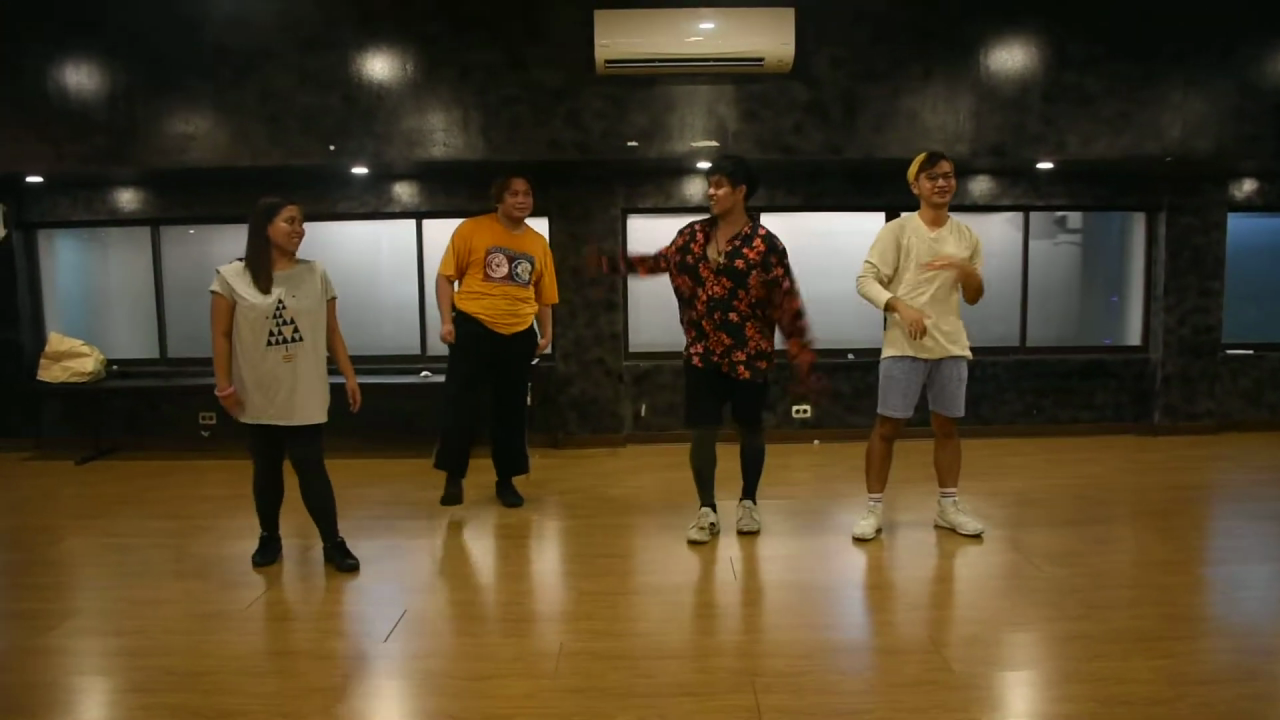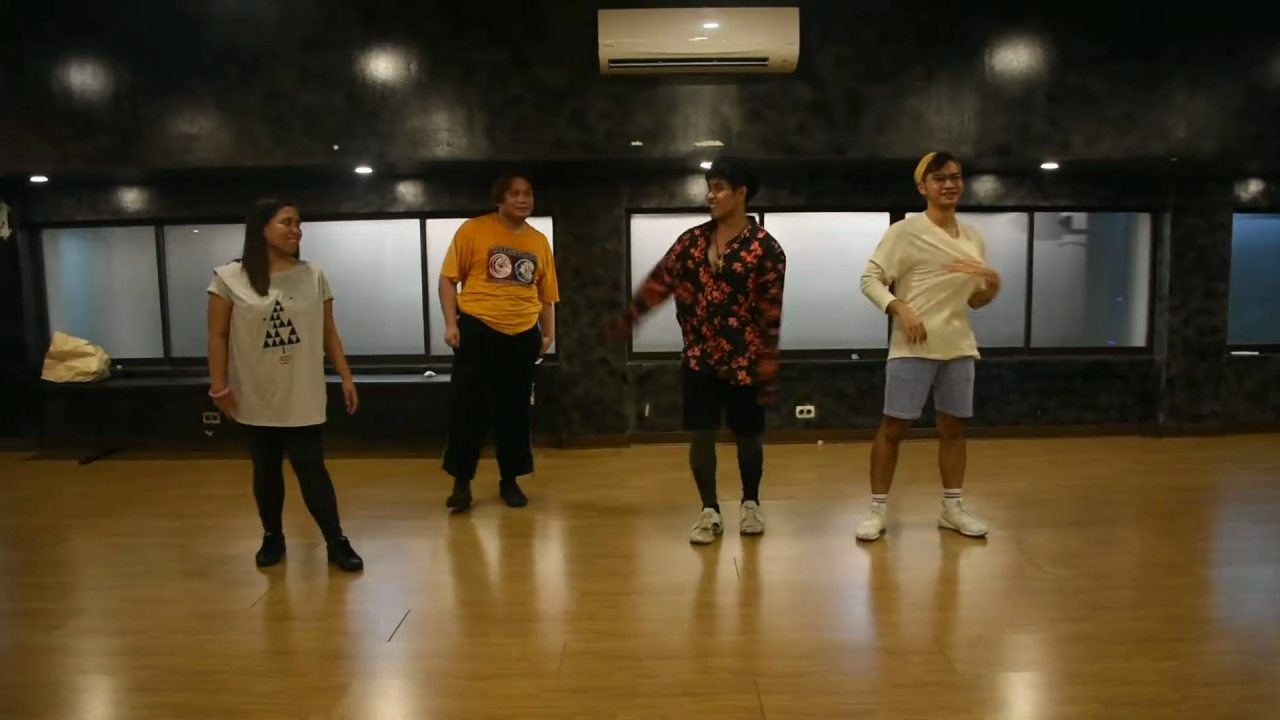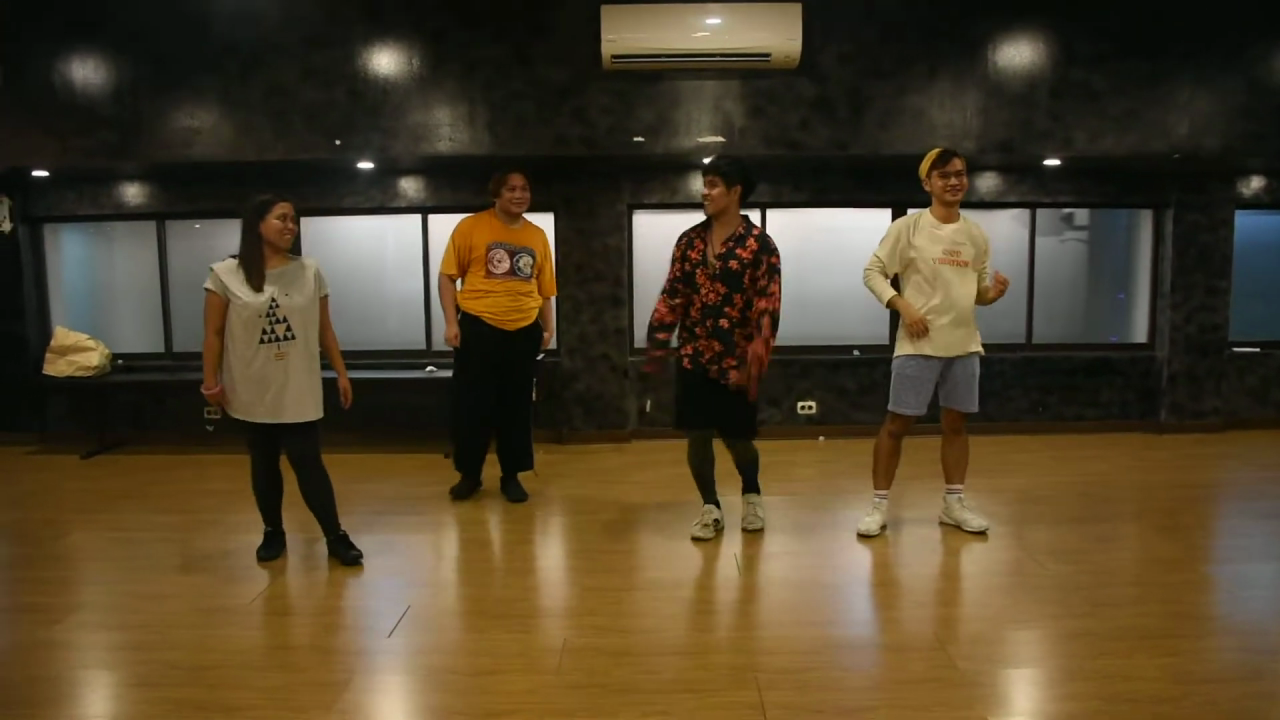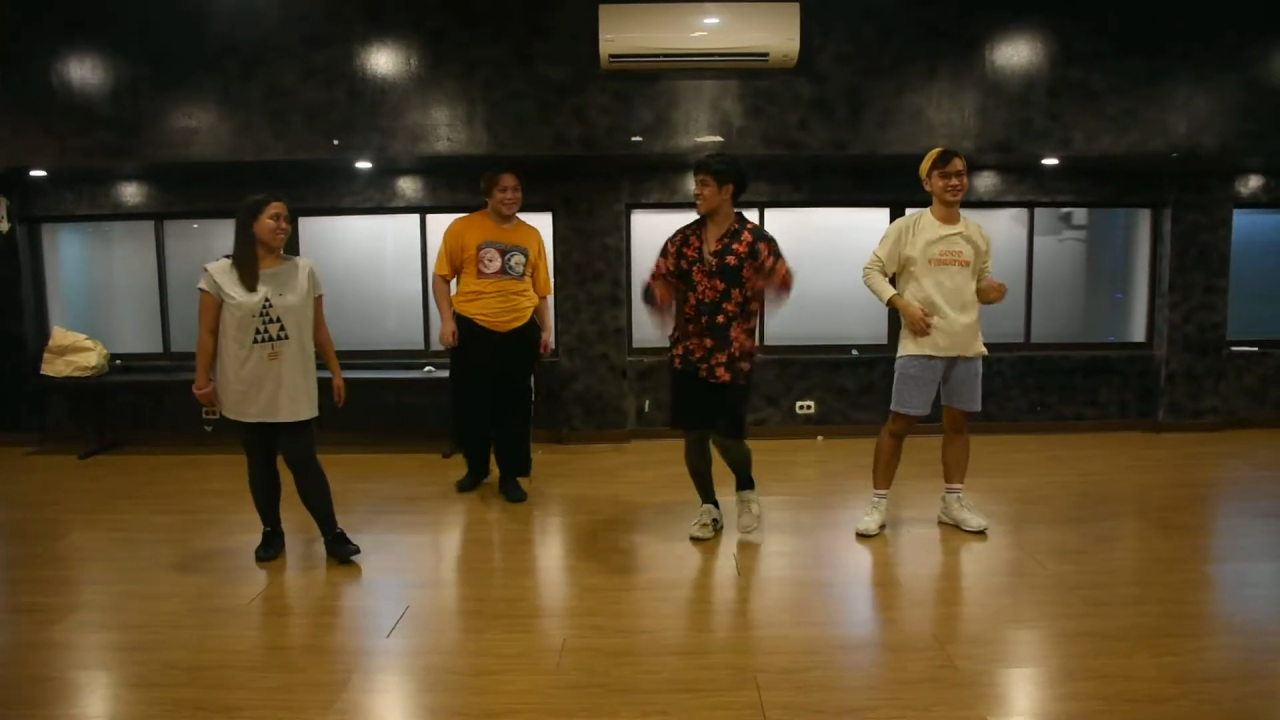
dt=0.1s
person 1, frame 1
left shoulder: (967, 237)
right shoulder: (897, 231)
left elbow: (971, 296)
right elbow: (866, 279)
left wrist: (975, 281)
right wrist: (900, 308)
left hip: (951, 346)
right hip: (904, 346)
left knee: (946, 425)
right knee: (887, 426)
left ankle: (948, 505)
right ankle: (874, 508)
person 1, frame 2
left shoulder: (973, 238)
right shoulder: (904, 232)
left elbow: (975, 300)
right elbow: (871, 279)
left wrist: (990, 289)
right wrist: (901, 311)
left hip: (959, 347)
right hip: (912, 348)
left knee: (952, 426)
right knee: (893, 427)
left ankle: (952, 506)
right ankle: (878, 509)
person 1, frame 3
left shoulder: (977, 234)
right shoulder: (907, 228)
left elbow: (978, 291)
right elbow: (873, 273)
left wrist: (994, 290)
right wrist: (904, 308)
left hip: (964, 343)
right hip: (918, 344)
left knee: (955, 422)
right knee: (897, 423)
left ankle: (953, 502)
right ankle: (879, 505)
person 1, frame 4
left shoulder: (978, 234)
right shoulder: (907, 227)
left elbow: (978, 290)
right elbow: (872, 271)
left wrist: (993, 292)
right wrist: (904, 305)
left hip: (966, 344)
right hip: (921, 344)
left knee: (957, 422)
right knee: (899, 423)
left ankle: (953, 502)
right ankle: (879, 504)
person 2, frame 1
left shoulder: (767, 244)
right shoulder: (693, 235)
left elbow: (787, 305)
right elbow: (662, 262)
left wrist: (803, 357)
right wrist: (616, 265)
left hip: (748, 355)
right hip: (702, 353)
left knee: (750, 431)
right knee: (703, 432)
left ankle: (749, 502)
right ankle: (707, 510)
person 2, frame 2
left shoulder: (764, 247)
right shoulder: (693, 240)
left elbow: (771, 315)
right elbow: (661, 280)
left wrist: (768, 373)
right wrist: (630, 316)
left hip: (744, 360)
right hip: (699, 357)
left knee: (747, 436)
right knee: (701, 435)
left ankle: (750, 503)
right ankle: (710, 511)
person 2, frame 3
left shoulder: (759, 246)
right shoulder: (689, 240)
left elbow: (769, 308)
right elbow: (671, 293)
left wrist: (756, 358)
right wrist: (656, 341)
left hip: (737, 361)
right hip: (693, 357)
left knee: (737, 437)
right knee: (696, 434)
left ankle: (752, 494)
right ankle: (710, 507)
person 2, frame 4
left shoulder: (755, 239)
right shoulder: (682, 239)
left elbow: (780, 276)
right elbow: (659, 280)
left wrist: (772, 276)
right wrist: (658, 291)
left hip: (730, 357)
right hip: (687, 355)
left knee: (726, 437)
right knee: (694, 435)
left ankle: (746, 489)
right ankle: (709, 507)
person 3, frame 1
left shoulder: (316, 275)
right shoulder: (232, 277)
left elbow: (331, 332)
right elbow: (221, 336)
left wrist: (349, 376)
right wrist: (224, 385)
left hip: (305, 394)
right hip: (258, 395)
left knee: (311, 466)
right knee: (266, 467)
left ankle: (333, 542)
right ankle: (269, 538)
person 3, frame 2
left shoulder: (314, 276)
right shoulder: (229, 278)
left elbow: (329, 333)
right elbow: (218, 336)
left wrist: (346, 378)
right wrist: (219, 386)
left hip: (303, 395)
right hip: (255, 396)
left knee: (310, 466)
right knee: (265, 467)
left ankle: (336, 541)
right ankle: (272, 537)
person 3, frame 3
left shoulder: (309, 271)
right shoulder: (225, 275)
left elbow: (324, 329)
right elbow: (214, 333)
left wrist: (341, 373)
right wrist: (211, 381)
left hip: (299, 390)
right hip: (252, 391)
left knee: (308, 461)
right knee: (263, 462)
left ankle: (335, 536)
right ankle: (273, 532)
person 3, frame 4
left shoulder: (304, 271)
right shoulder: (219, 274)
left elbow: (318, 329)
right elbow: (208, 333)
left wrist: (336, 373)
right wrist: (203, 381)
left hip: (294, 390)
right hip: (246, 391)
left knee: (303, 460)
right knee: (259, 462)
left ankle: (332, 534)
right ankle: (272, 532)
person 4, frame 1
left shoulder: (539, 243)
right shoulder: (471, 230)
left elbow: (543, 296)
right elbow: (446, 277)
left wrist: (545, 334)
right wrist: (446, 320)
left hip: (518, 335)
right hip: (472, 328)
left knee: (511, 409)
right knee: (460, 400)
left ankle: (506, 480)
right ankle: (453, 478)
person 4, frame 2
left shoulder: (540, 242)
right shoulder: (472, 230)
left elbow: (545, 295)
right elbow: (448, 278)
left wrist: (548, 333)
right wrist: (451, 323)
left hip: (522, 335)
right hip: (477, 329)
left knee: (515, 409)
right knee: (467, 405)
left ankle: (510, 480)
right ankle: (462, 480)
person 4, frame 3
left shoulder: (537, 236)
right shoulder: (470, 228)
left elbow: (544, 289)
right elbow: (447, 277)
left wrist: (548, 329)
right wrist: (451, 322)
left hip: (523, 331)
right hip: (477, 328)
left knee: (516, 405)
right knee: (470, 402)
left ankle: (511, 475)
right ankle: (469, 474)
person 4, frame 4
left shoulder: (531, 235)
right shoulder: (462, 228)
left elbow: (540, 289)
right elbow: (441, 277)
left wrist: (546, 329)
right wrist: (447, 320)
left hip: (519, 332)
right hip: (472, 330)
left knee: (514, 406)
right knee: (470, 404)
left ankle: (510, 476)
right ankle: (477, 467)
